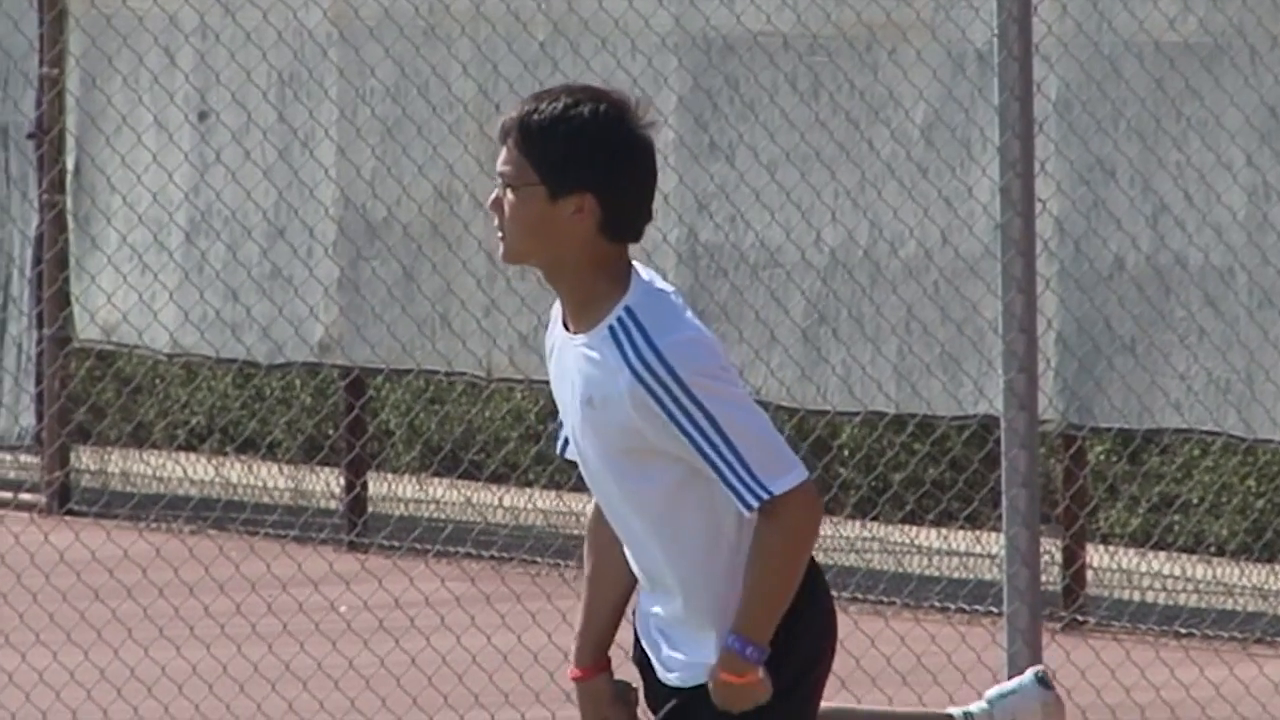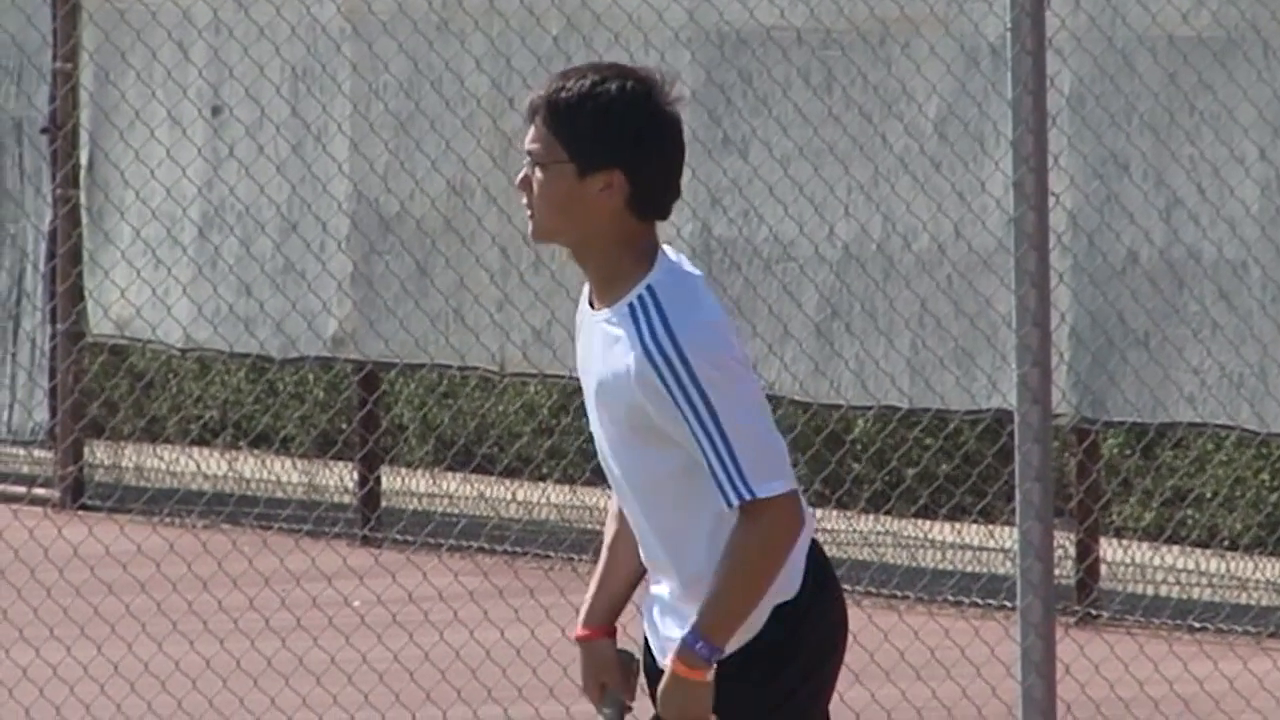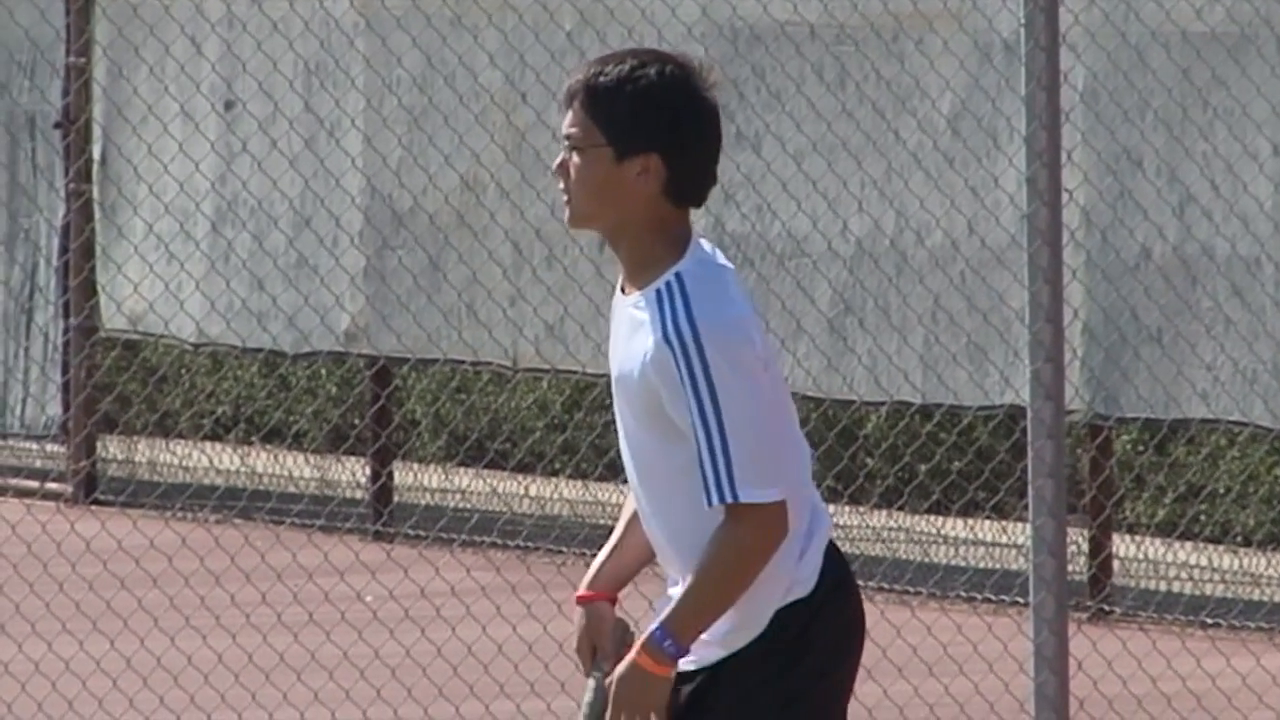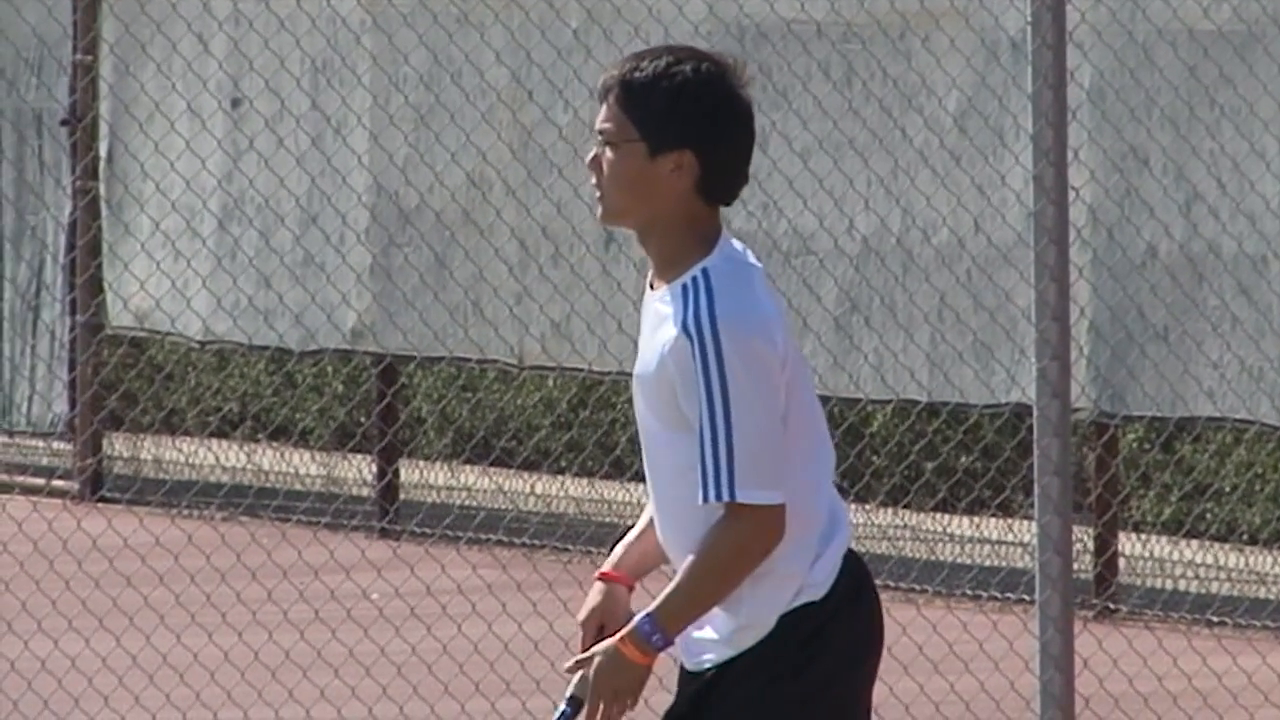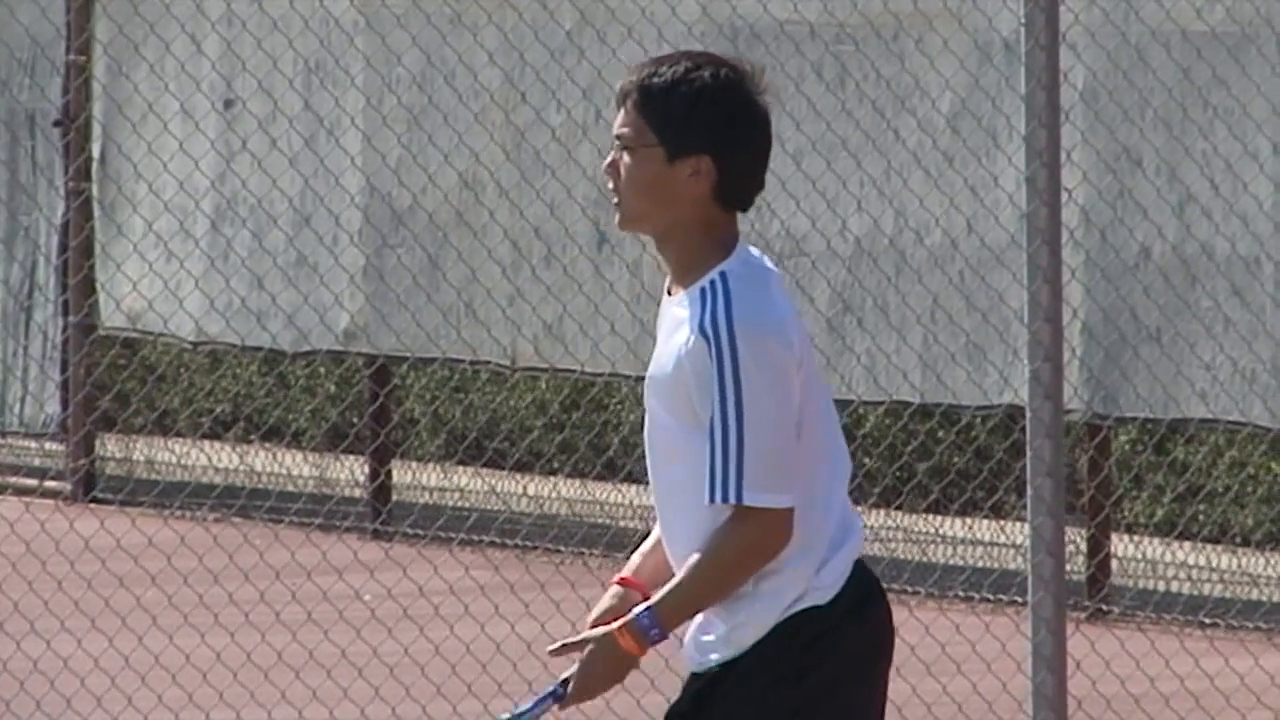
dt=0.3s
person 1, frame 1
left shoulder: (654, 355)
right shoulder: (570, 326)
left elbow: (792, 506)
left wrist: (742, 658)
right wrist: (590, 662)
left hip: (745, 640)
person 1, frame 2
left shoulder: (672, 334)
right shoulder: (603, 305)
left elbow: (772, 511)
left wrist: (693, 662)
right wrist: (598, 620)
left hip: (762, 633)
right hip: (700, 619)
person 1, frame 3
left shoulder: (694, 323)
right shoulder: (642, 293)
left elbow: (759, 518)
left wrist: (657, 654)
right wrist: (600, 587)
left hip: (775, 635)
right hip: (727, 624)
person 1, frame 4
left shoulder: (716, 319)
right shoulder: (677, 291)
left elbow: (754, 520)
left wrist: (640, 643)
right wrist: (619, 574)
left hip: (788, 638)
right hip: (766, 628)
person 1, frame 5
left shoulder: (731, 323)
right shoulder: (700, 299)
left elbow: (760, 524)
left wrist: (637, 633)
right wrist: (637, 583)
left hip: (795, 643)
right hip: (802, 632)
